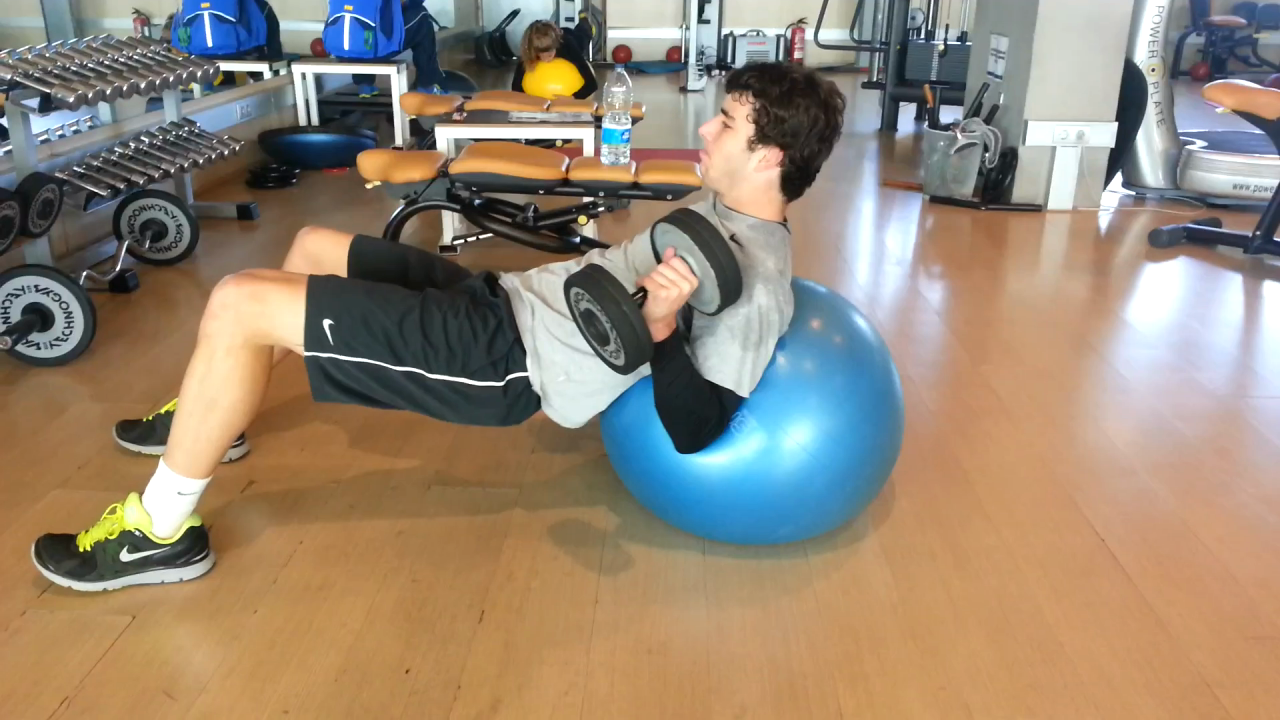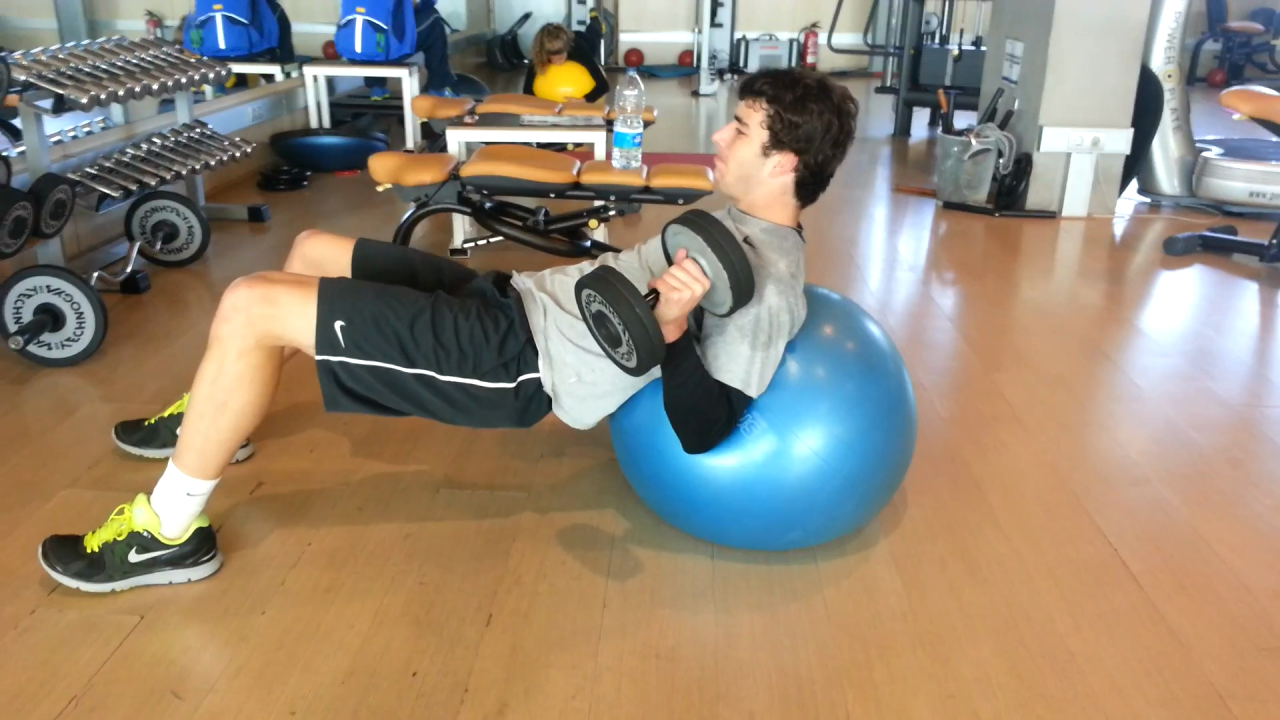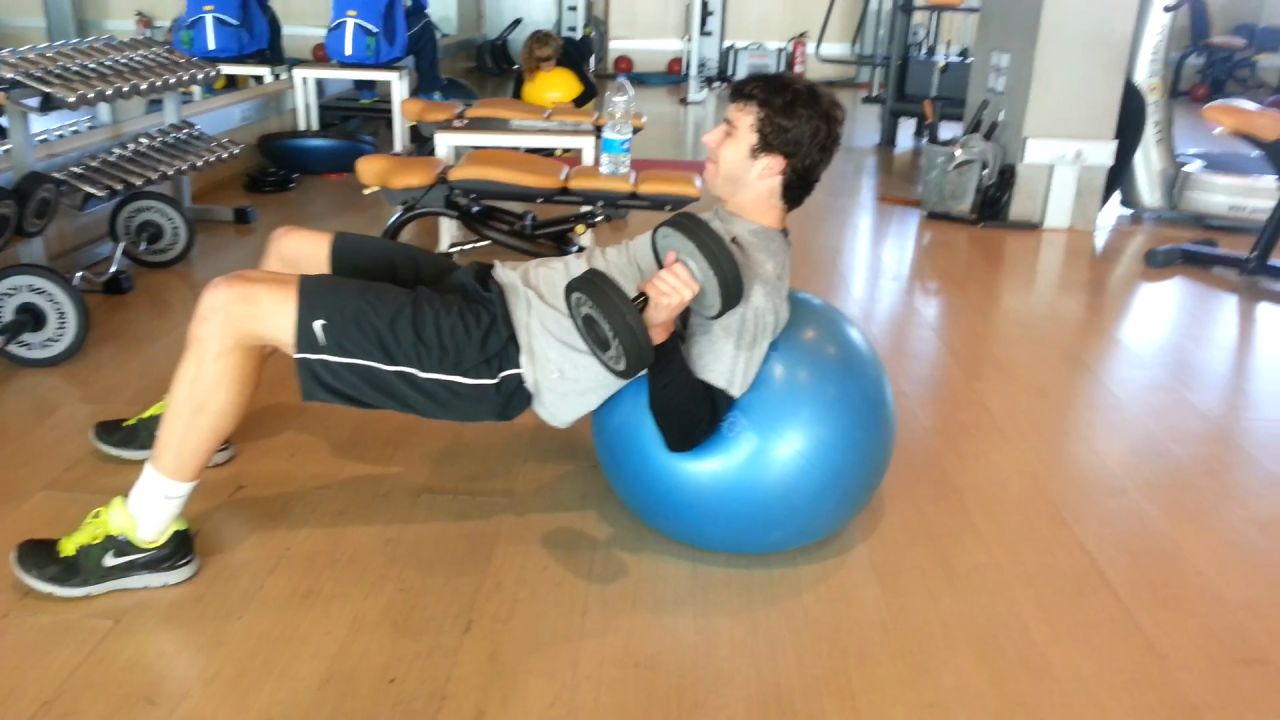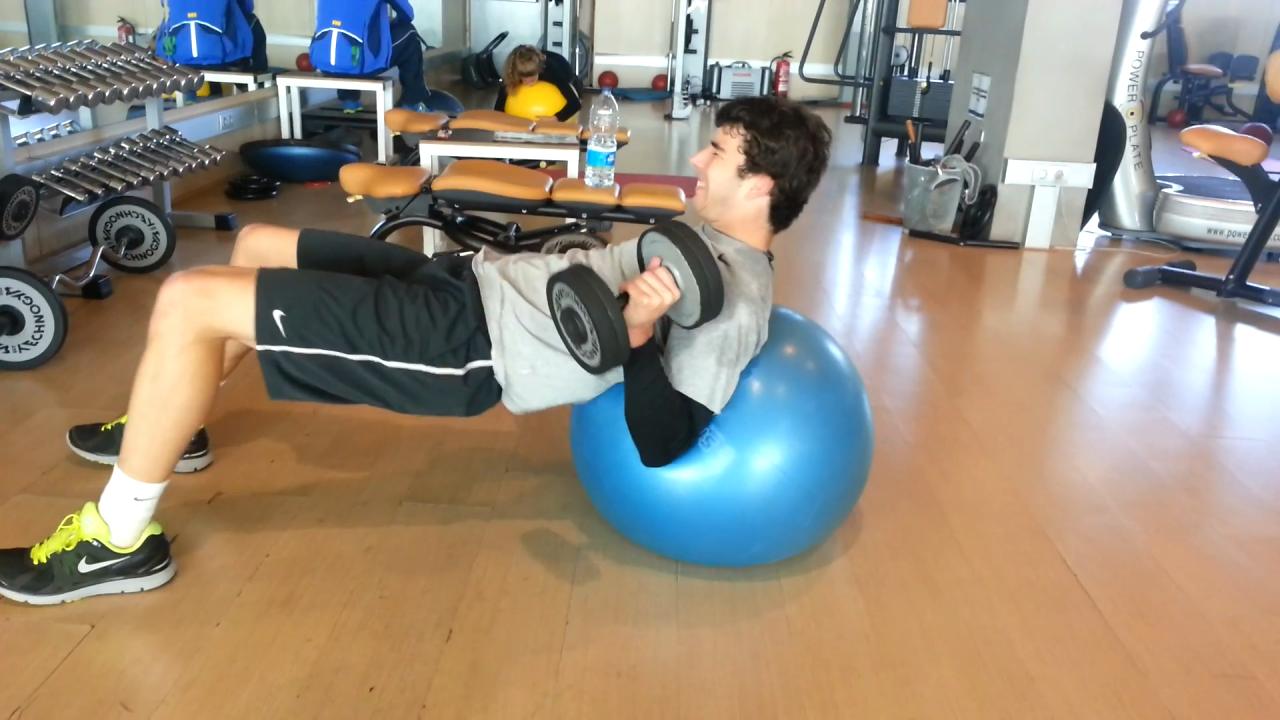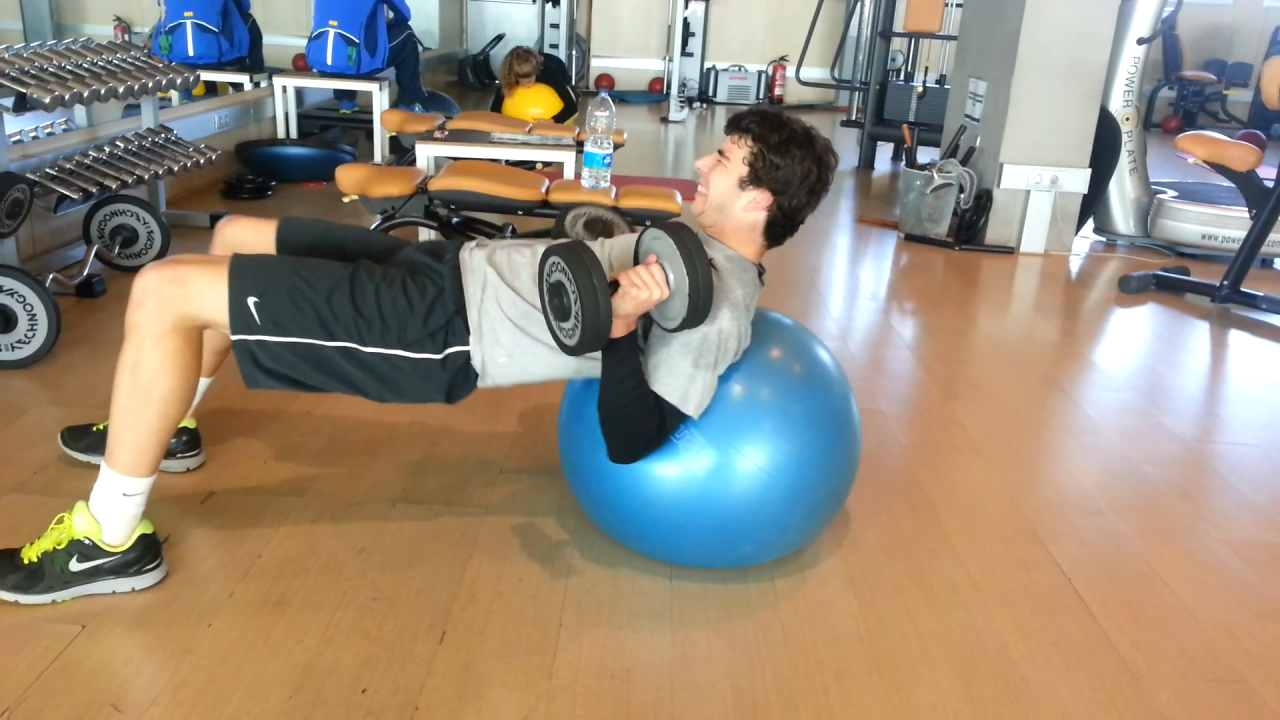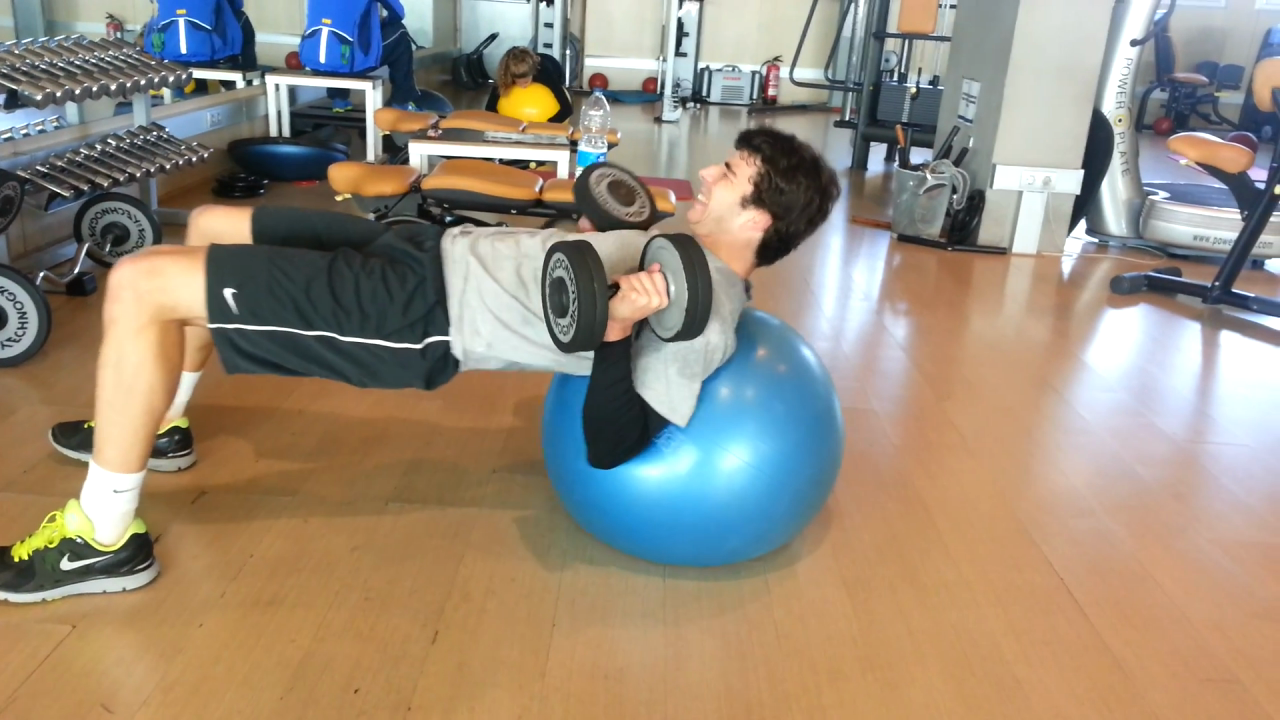
dt=0.2s
person 1, frame 1
left shoulder: (755, 288)
right shoulder: (725, 216)
left elbow: (694, 429)
left wrist: (661, 327)
left hip: (504, 360)
right hip: (500, 301)
left knee: (239, 303)
right knee: (316, 245)
left ankle: (162, 529)
right ankle: (209, 417)
person 1, frame 2
left shoulder: (768, 289)
right shoulder: (740, 224)
left elbow: (702, 431)
left wrist: (673, 329)
left hip: (518, 359)
right hip: (513, 298)
left knee: (252, 308)
right knee: (314, 251)
left ankle: (169, 530)
right ankle: (211, 417)
person 1, frame 3
left shoulder: (752, 289)
right shoulder: (727, 231)
left elbow: (686, 429)
left wrist: (660, 330)
left hip: (498, 352)
right hip: (495, 291)
left knee: (232, 307)
right knee: (288, 246)
left ankle: (146, 534)
right ankle: (193, 418)
person 1, frame 4
left shoulder: (735, 305)
right shoulder: (714, 247)
left elbow: (661, 441)
left wrist: (639, 332)
left hip: (468, 343)
right hip: (469, 284)
left knee: (190, 302)
right knee: (258, 244)
left ankle: (120, 538)
right ankle: (171, 423)
person 1, frame 5
left shoulder: (720, 311)
right shoulder: (705, 255)
left elbow: (630, 438)
left wrist: (621, 323)
left hip: (446, 326)
right hip: (453, 270)
left knee: (164, 291)
right knee: (236, 234)
left ankle: (112, 537)
right ankle: (164, 426)
person 1, frame 6
left shoulder: (705, 321)
right shoulder: (693, 261)
left elbow: (611, 444)
left wrist: (618, 327)
right wrist: (602, 242)
left hip: (426, 313)
right hip: (436, 257)
left knee: (141, 285)
right knee: (211, 225)
left ankle: (104, 534)
right ankle: (159, 424)
